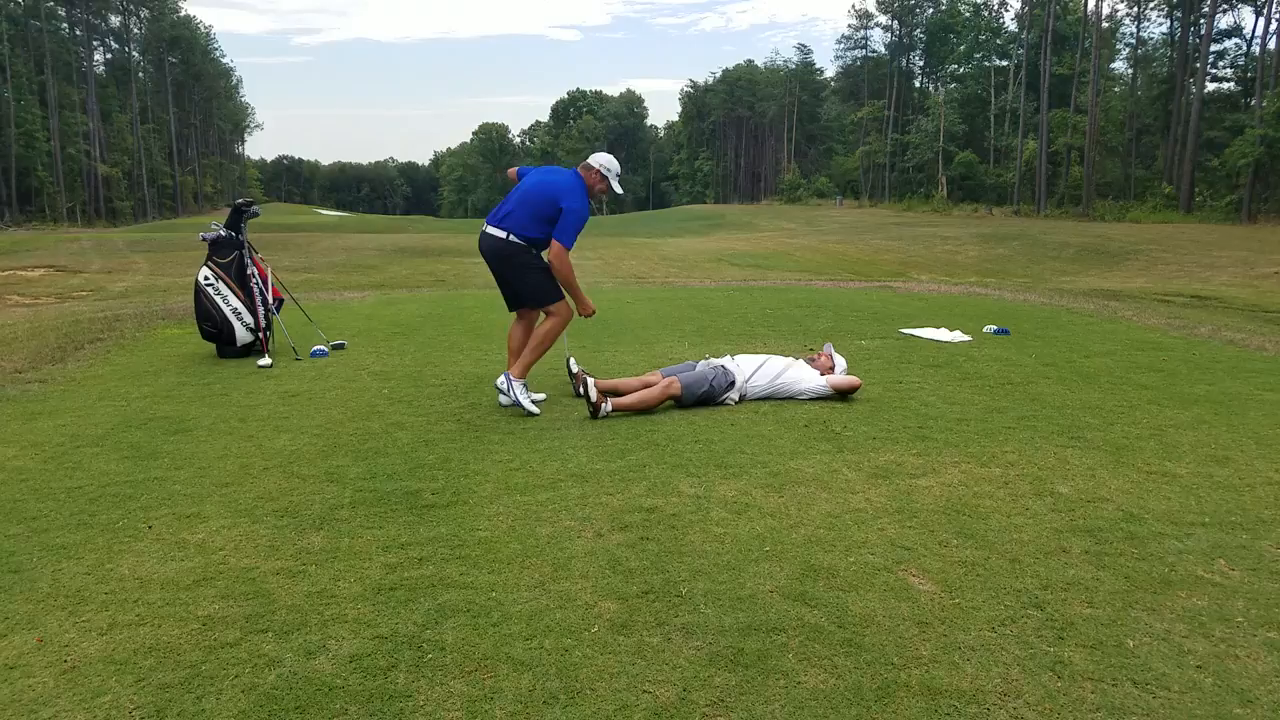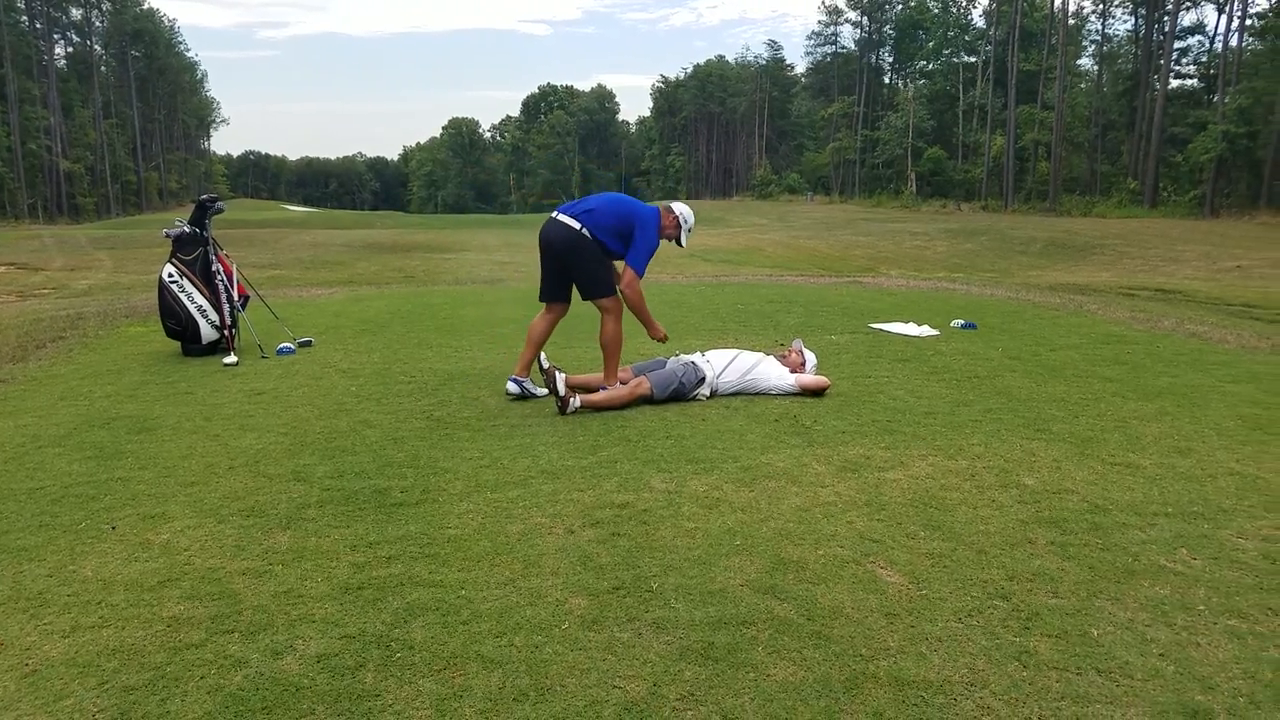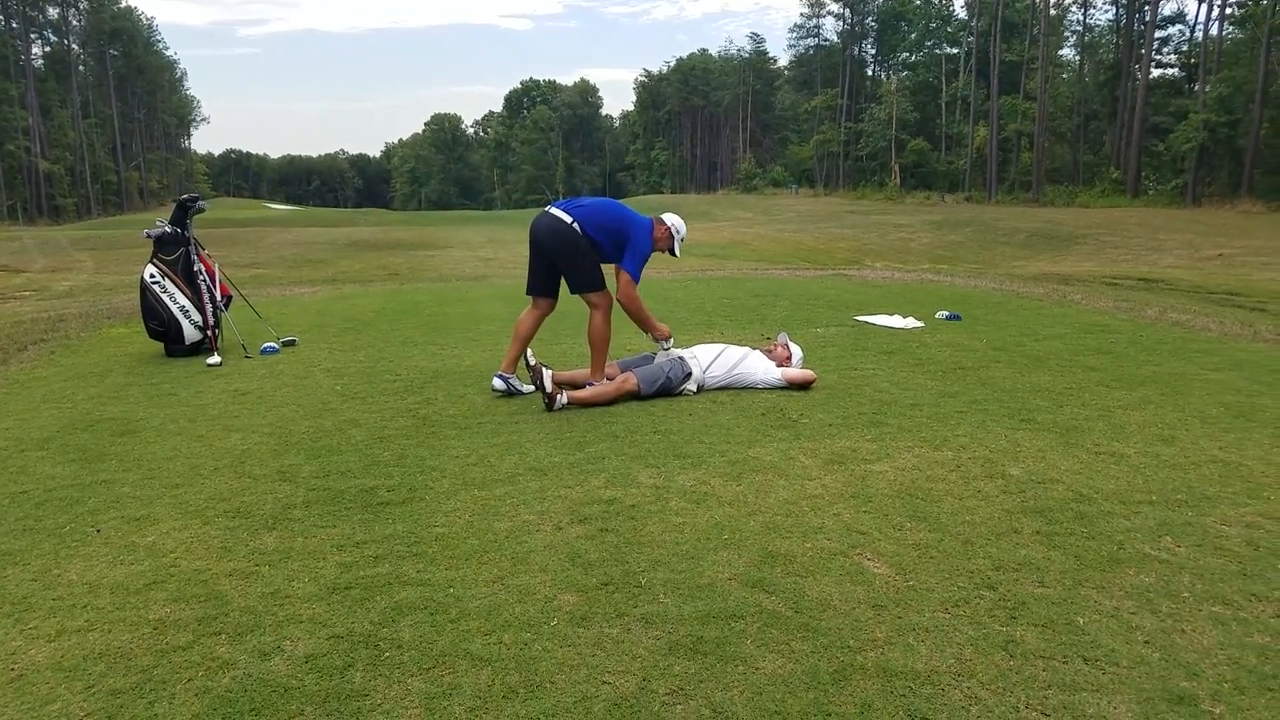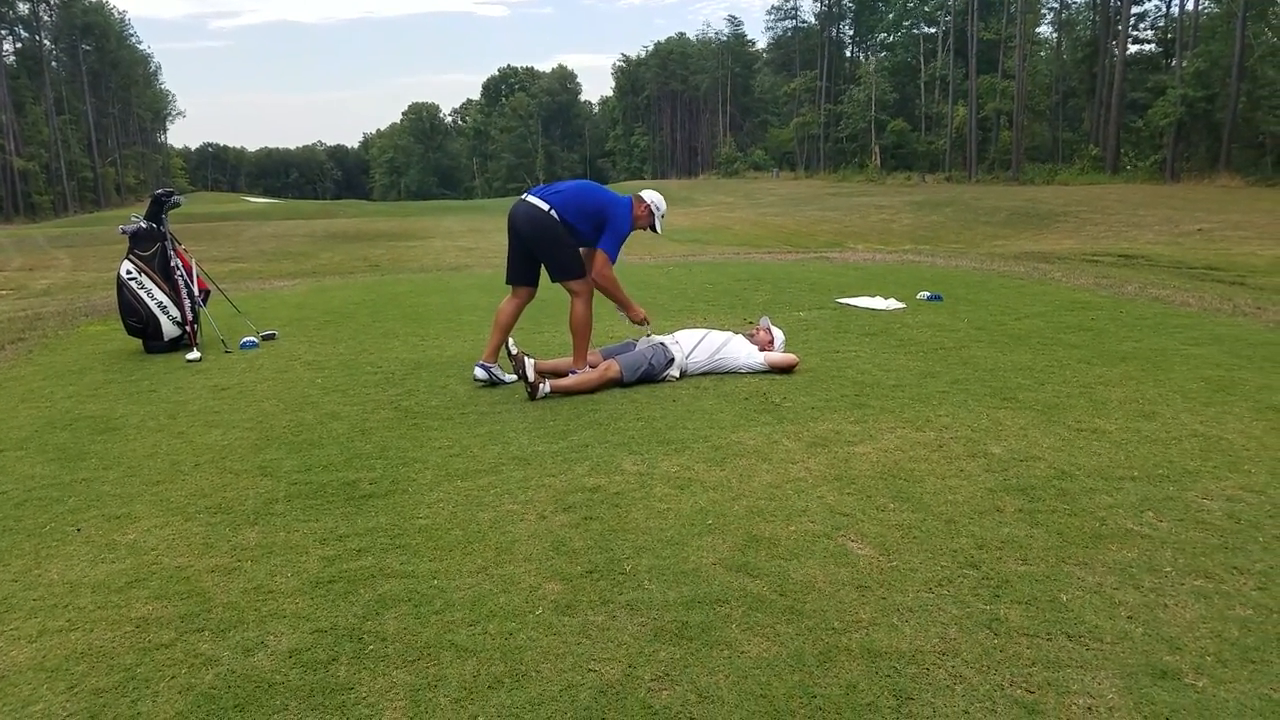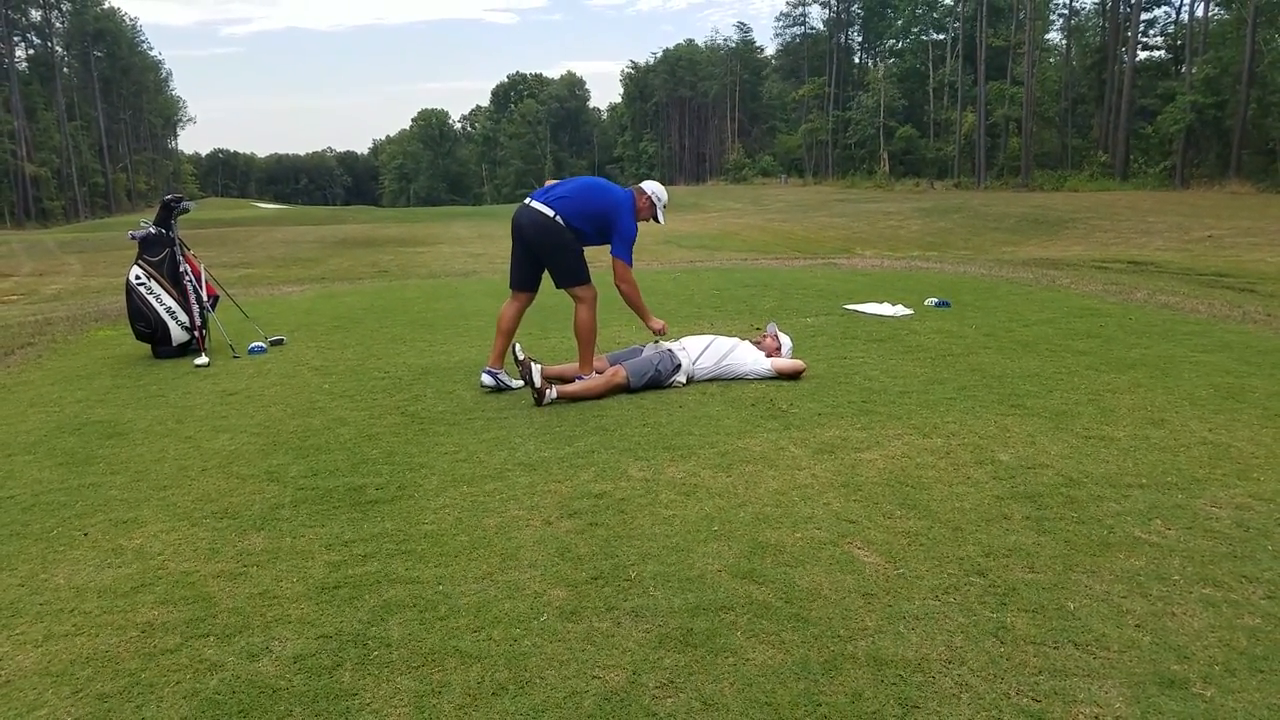
dt=1s
person 1, frame 1
left shoulder: (811, 381)
right shoulder: (796, 364)
left elbow: (854, 382)
left wrist: (837, 392)
left hip: (729, 381)
right hip: (721, 365)
left knee: (668, 386)
right knee: (652, 377)
left ankle: (605, 405)
right ankle: (589, 383)
person 1, frame 2
left shoulder: (780, 377)
right shoulder: (766, 360)
left elbow: (823, 382)
left wrist: (807, 383)
left hip: (701, 377)
right hip: (694, 361)
left knee: (637, 387)
right knee: (624, 374)
left ankle: (574, 401)
right ankle: (562, 379)
person 1, frame 3
left shoulder: (766, 371)
right shoulder: (753, 355)
left elbow: (809, 376)
left wrist: (795, 379)
left hip: (688, 372)
right hip: (681, 356)
left knee: (625, 383)
right knee: (611, 370)
left ankle: (561, 397)
right ankle: (550, 376)
person 1, frame 4
left shoulder: (749, 355)
right shoulder: (734, 339)
left elbow: (792, 359)
left wrist: (774, 361)
left hip: (671, 358)
right hip: (663, 342)
left knee: (608, 371)
right knee: (593, 358)
left ankle: (544, 386)
right ankle: (532, 365)
person 1, frame 5
left shoulder: (757, 362)
right shoulder: (742, 345)
left elbow: (799, 365)
left wrist: (785, 370)
left hip: (677, 364)
right hip: (670, 348)
left knee: (615, 377)
right knee: (599, 363)
left ankle: (550, 392)
right ankle: (539, 370)
person 2, frame 1
left shoulder: (551, 172)
right shoulder: (577, 201)
left elbow: (513, 173)
right elbow: (557, 259)
right wrist: (581, 301)
left hip: (491, 240)
right hip: (511, 247)
left knee: (527, 314)
right knee: (559, 313)
left ankle: (511, 389)
right ankle: (513, 376)
person 2, frame 2
left shoulder: (637, 213)
right shoulder: (649, 228)
right elbow: (628, 287)
right wrist: (651, 326)
left hip: (552, 228)
right hip: (574, 236)
left knee: (554, 310)
right knee: (611, 309)
left ankle: (519, 378)
right ankle: (610, 386)
person 2, frame 3
left shoulder: (630, 226)
right shoulder: (642, 236)
left elbow: (625, 290)
right elbow: (625, 296)
left wrist: (650, 329)
right wrist: (654, 328)
left hip: (544, 223)
right hip: (564, 231)
left knee: (541, 306)
right knee: (601, 304)
left ankle: (505, 375)
right ankle: (596, 382)
person 2, frame 4
left shoulder: (608, 203)
right shoulder: (621, 215)
right elbow: (600, 274)
right wrist: (630, 308)
left hip: (521, 211)
right hip: (542, 219)
left knee: (521, 295)
right knee: (581, 291)
left ankle: (487, 364)
right ankle: (579, 370)
person 2, frame 5
left shoulder: (607, 191)
right shoulder: (624, 213)
left elbow: (550, 184)
right elbow: (623, 281)
right wrist: (649, 319)
left hip: (524, 214)
right hip: (547, 225)
left knee: (520, 298)
right knee: (585, 297)
left ankle: (493, 370)
right ankle: (585, 376)
